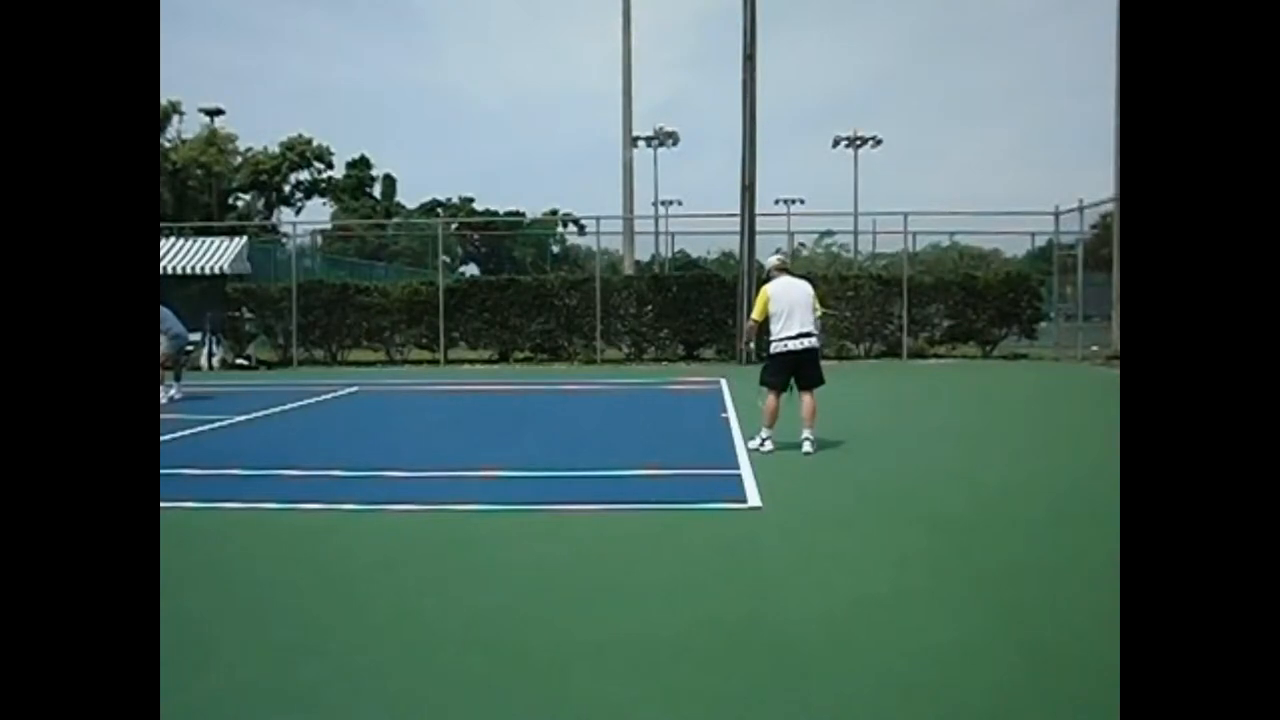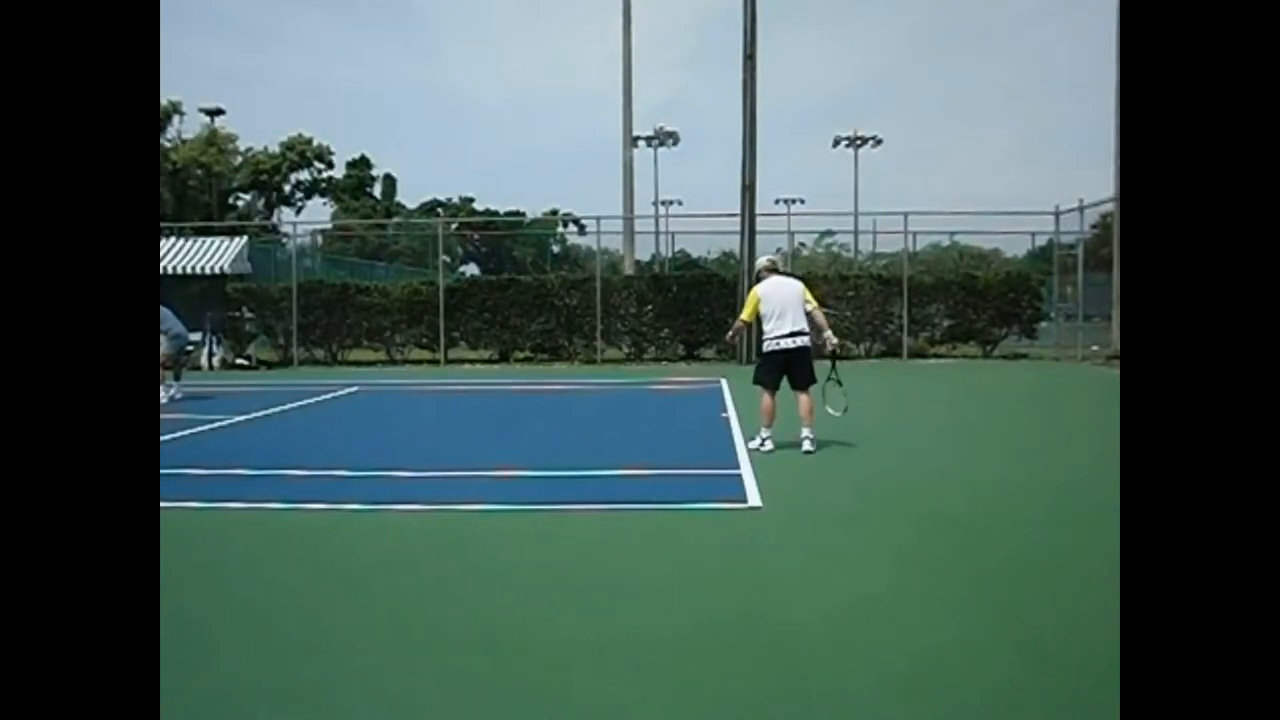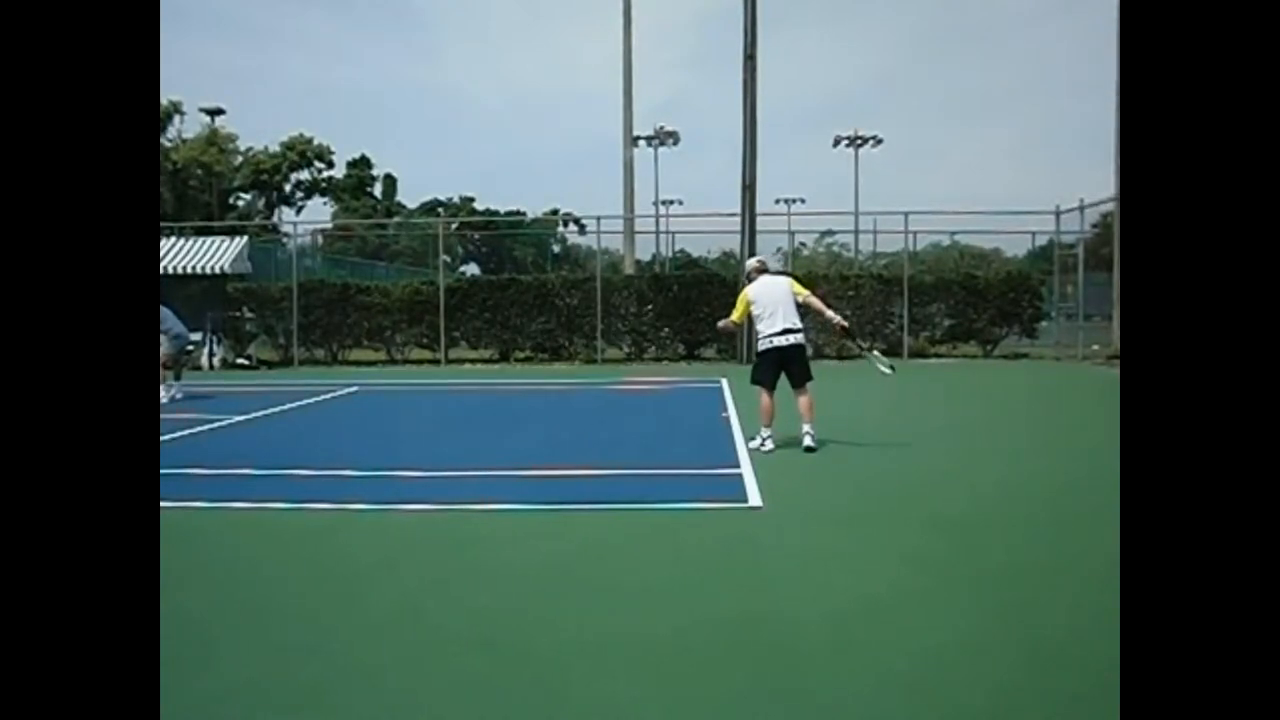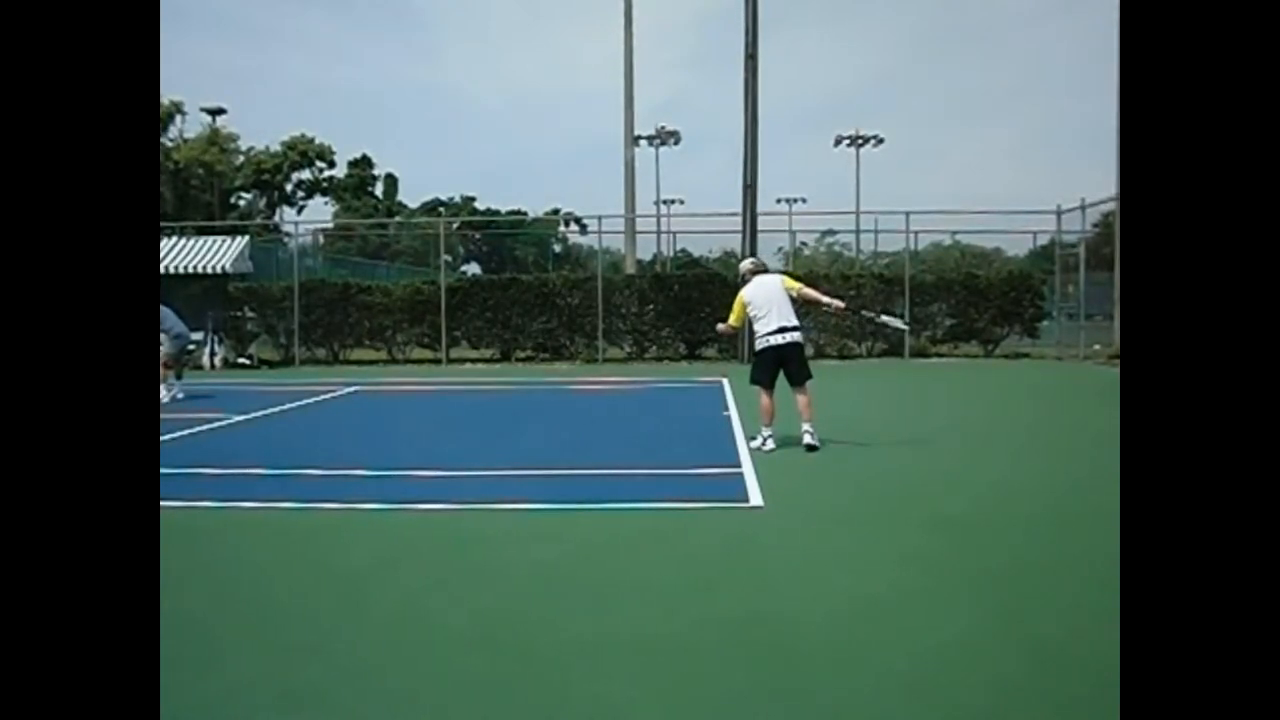
dt=1s
person 1, frame 1
left shoulder: (768, 289)
right shoulder: (806, 286)
left elbow: (753, 323)
right elbow: (817, 319)
left wrist: (747, 340)
right wrist: (815, 342)
left hip: (782, 347)
right hip: (808, 345)
left knee: (773, 392)
right knee: (807, 392)
left ankle: (765, 438)
right ankle: (808, 438)
person 1, frame 2
left shoulder: (758, 289)
right shoulder: (797, 284)
left elbow: (743, 322)
right elbow: (814, 311)
left wrist: (732, 334)
right wrist: (827, 333)
left hip: (774, 346)
right hip: (800, 344)
left knee: (768, 391)
right knee: (803, 391)
left ankle: (765, 438)
right ankle: (807, 437)
person 1, frame 3
left shoulder: (749, 291)
right shoulder: (786, 281)
left elbow: (734, 324)
right elbow: (809, 298)
left wrist: (722, 325)
right wrist: (829, 314)
left hip: (769, 344)
right hip: (794, 340)
left knee: (766, 391)
right knee: (801, 389)
left ankle: (765, 437)
right ankle: (807, 433)
person 1, frame 4
left shoulder: (744, 293)
right shoulder: (779, 279)
left elbow: (732, 328)
right elbow: (803, 290)
left wrist: (721, 328)
right wrist: (826, 300)
left hip: (766, 343)
right hip: (792, 338)
left knee: (765, 390)
right knee: (800, 387)
left ankle: (766, 436)
right ankle: (808, 432)
